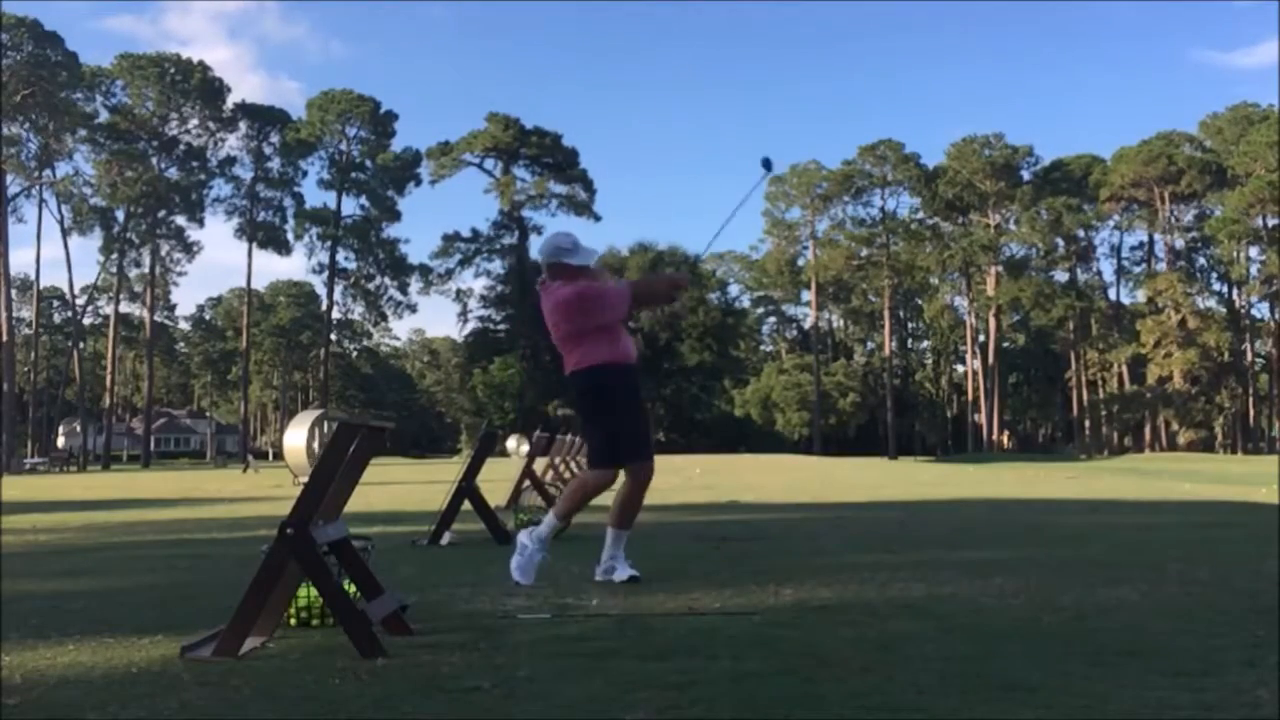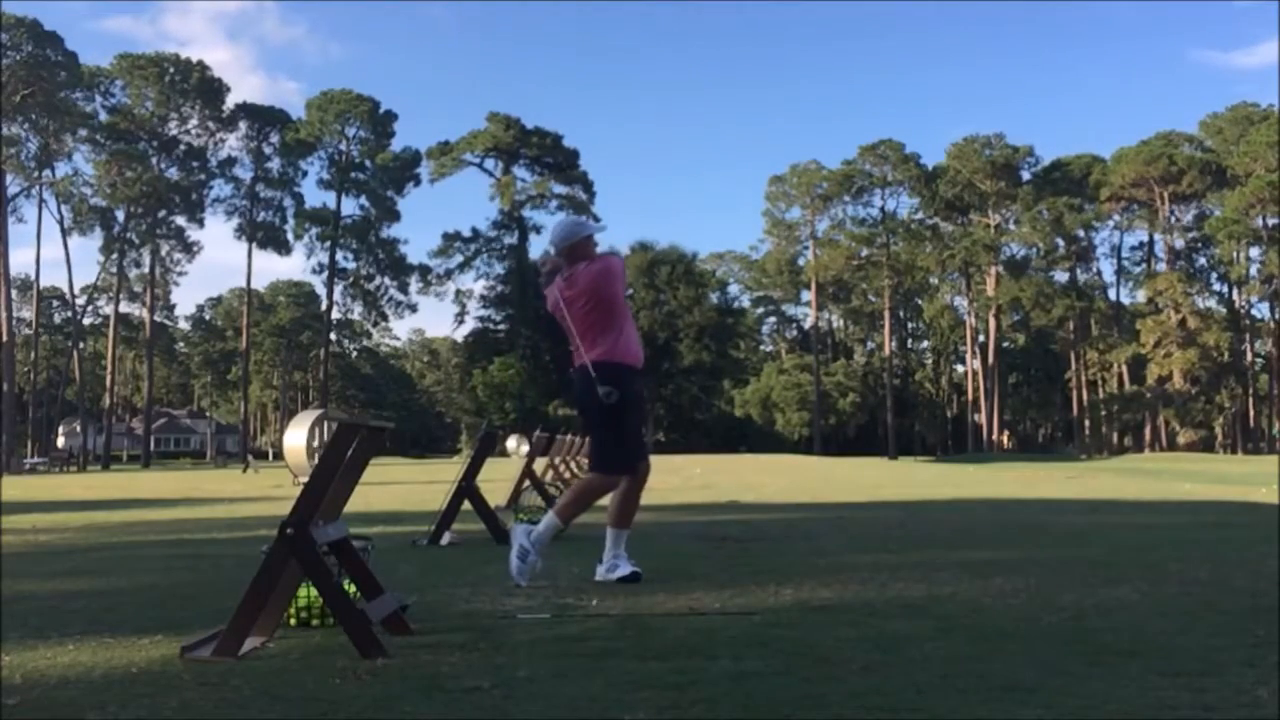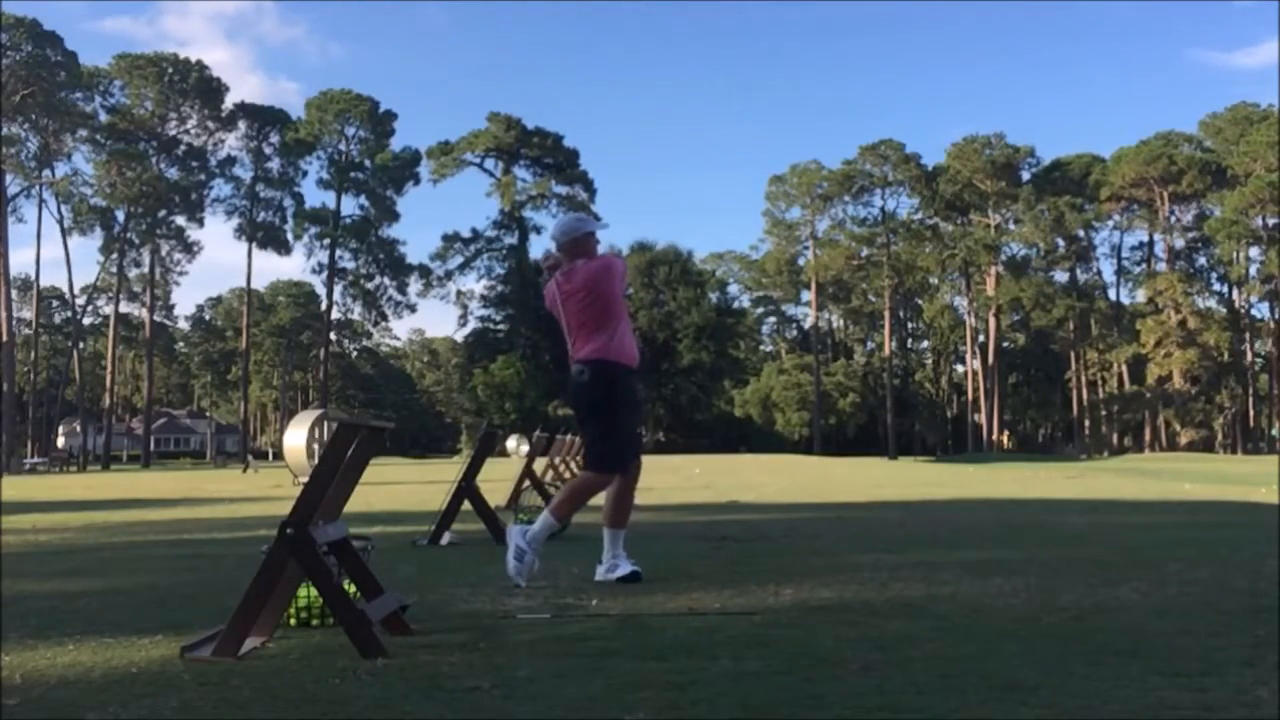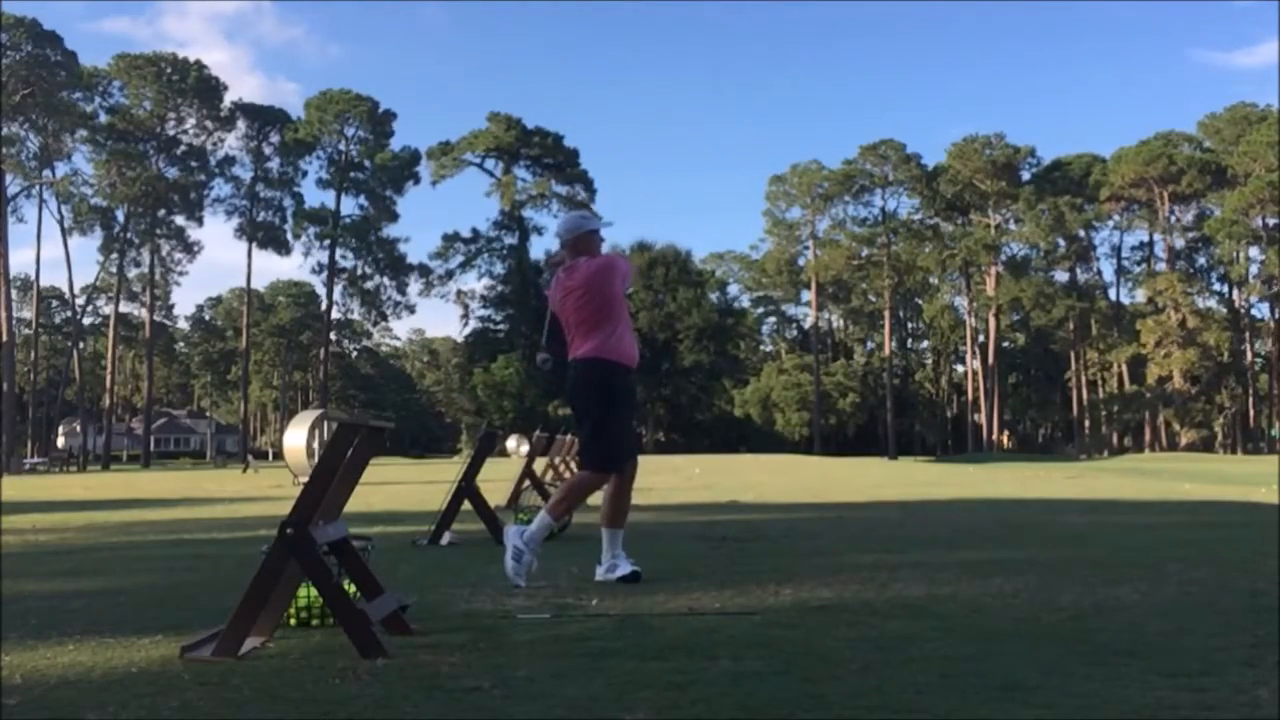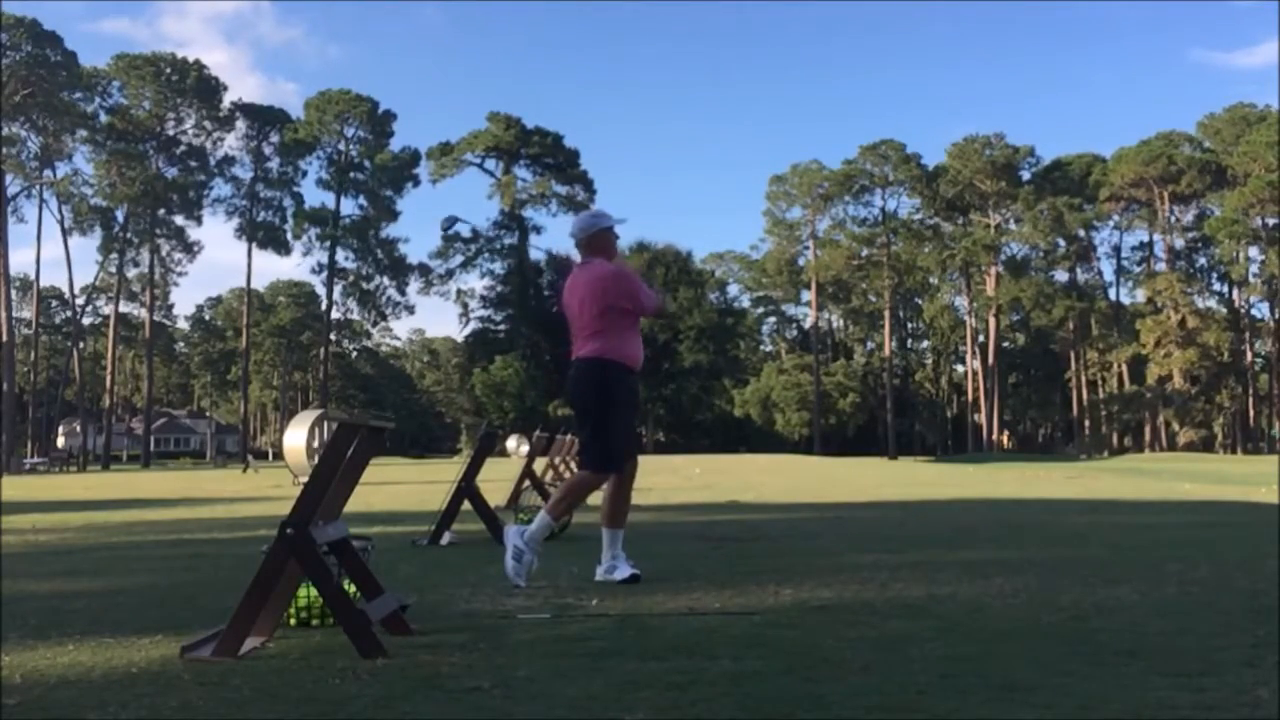
dt=0.5s
person 1, frame 1
left shoulder: (588, 282)
right shoulder: (569, 295)
left elbow: (626, 296)
right elbow: (631, 293)
right wrist: (668, 283)
left hip: (620, 379)
right hip: (598, 384)
left knee: (641, 470)
right knee: (604, 472)
left ankle: (612, 558)
right ankle: (537, 539)
person 1, frame 2
left shoulder: (556, 291)
right shoulder: (607, 268)
left wrist: (553, 272)
right wrist: (560, 268)
left hip: (599, 380)
right hip: (611, 379)
left knee: (637, 469)
right knee: (607, 473)
left ankle: (613, 559)
right ankle: (535, 538)
person 1, frame 3
left shoulder: (554, 288)
right shoulder: (606, 267)
left wrist: (556, 269)
right wrist: (563, 265)
left hip: (591, 377)
right hip: (606, 377)
left knee: (627, 467)
right knee: (602, 470)
left ankle: (612, 559)
right ankle: (531, 537)
person 1, frame 4
left shoulder: (558, 285)
right shoulder: (606, 266)
right elbow: (624, 267)
left wrist: (565, 266)
right wrist: (572, 263)
left hip: (593, 375)
right hip: (603, 376)
left knee: (624, 466)
right knee: (598, 469)
left ankle: (611, 558)
right ankle: (528, 537)
person 1, frame 5
left shoulder: (575, 281)
right shoulder: (614, 274)
right elbow: (657, 308)
right wrist: (640, 293)
left hip: (593, 375)
right hip: (604, 377)
left knee: (624, 467)
right knee: (597, 469)
left ankle: (611, 559)
right ankle: (528, 537)
